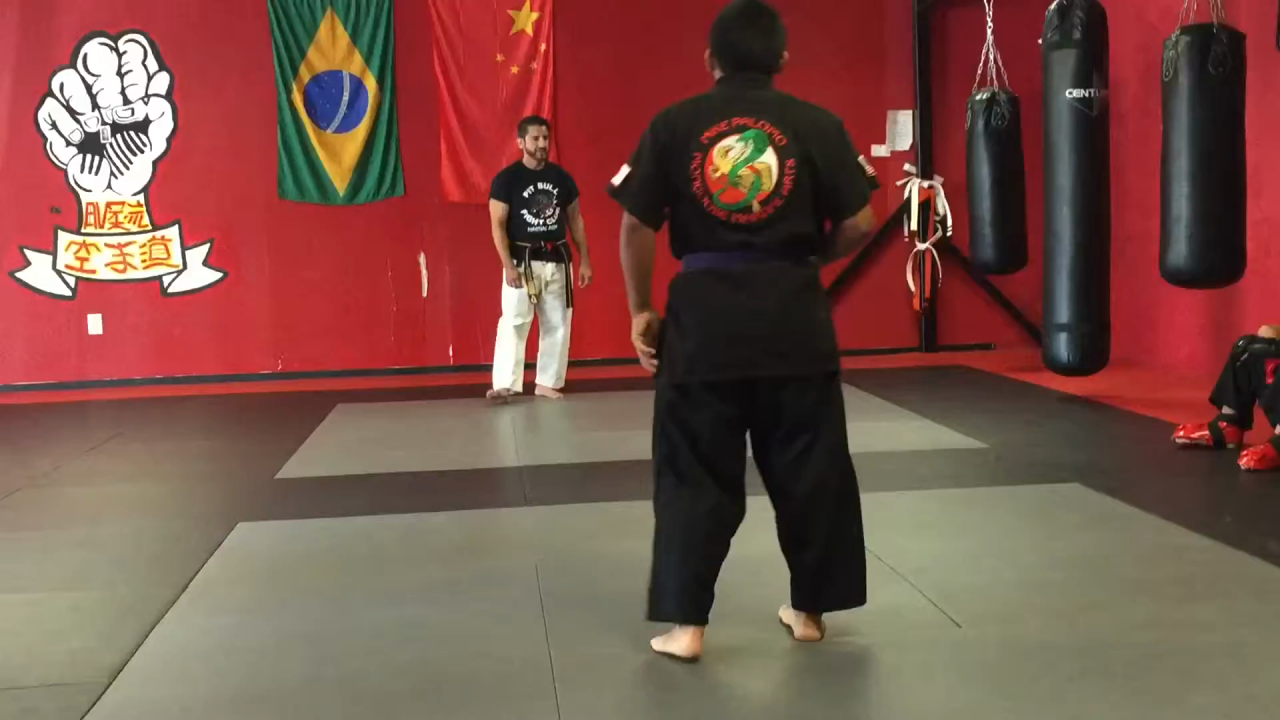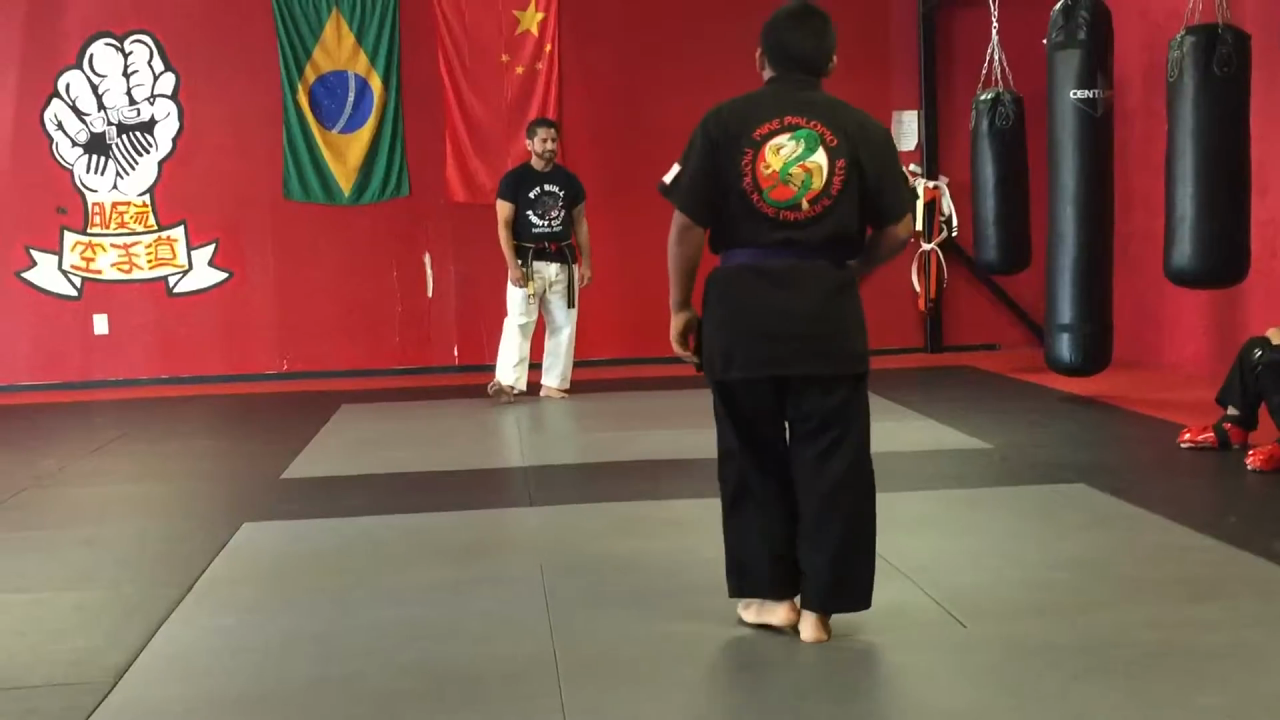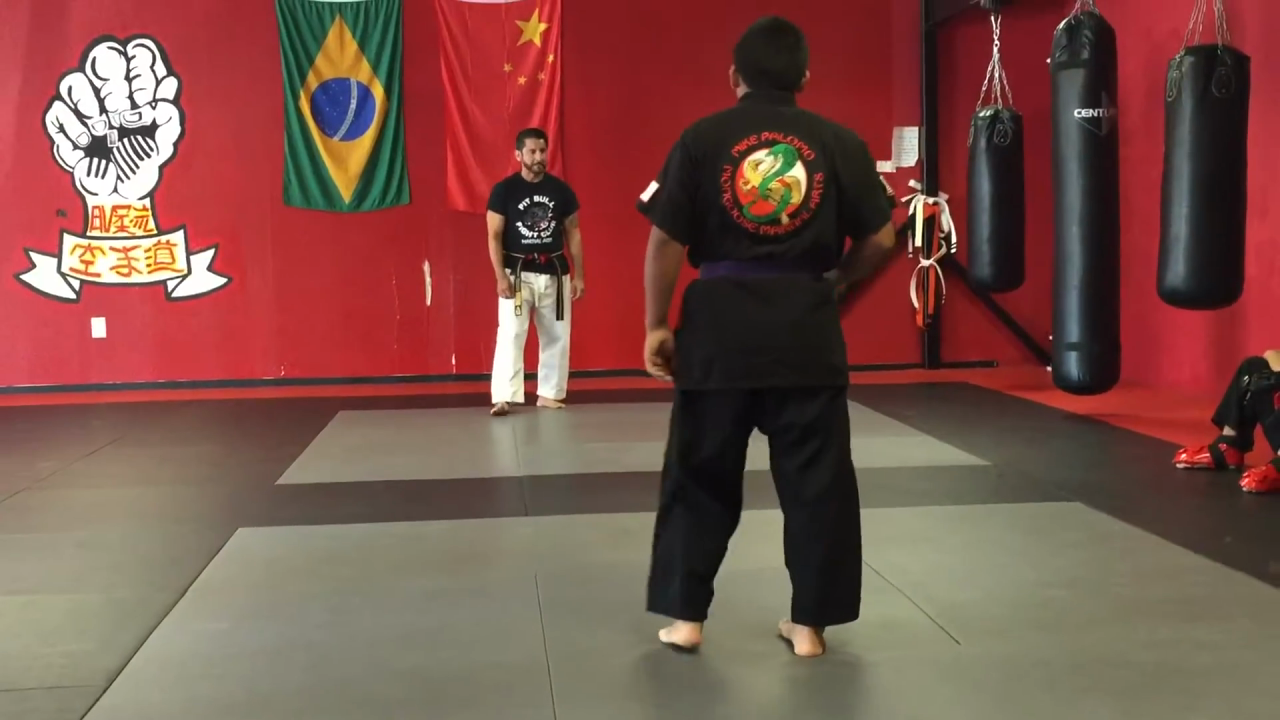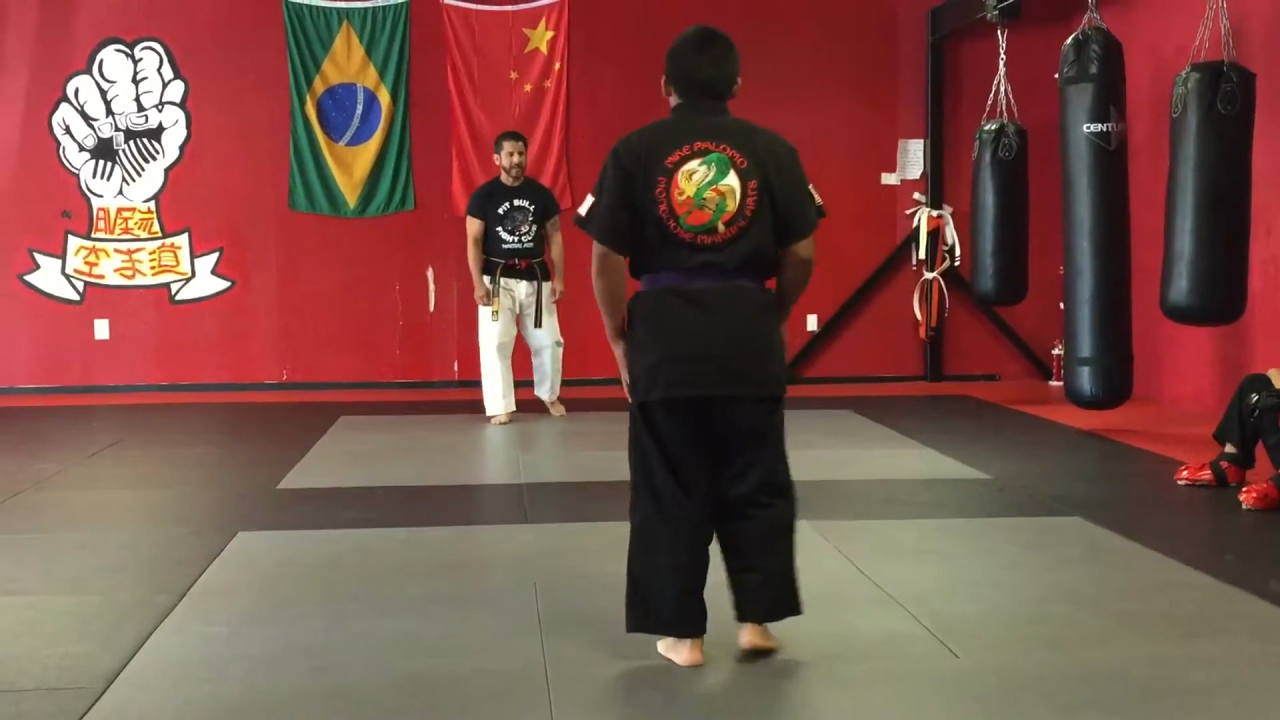
dt=0.5s
person 1, frame 1
left shoulder: (674, 124)
right shoulder: (816, 123)
left elbow: (636, 225)
right elbow: (858, 223)
left wrist: (640, 308)
left hip: (703, 310)
right hip: (793, 311)
left knee: (694, 472)
right knee: (810, 468)
left ankle: (684, 622)
right ankle: (808, 608)
person 1, frame 2
left shoulder: (724, 121)
right shoulder: (862, 129)
left elbow: (686, 225)
right elbow: (896, 232)
left wrist: (681, 307)
left hip: (742, 307)
right hip: (827, 310)
left knee: (752, 463)
right knee: (832, 464)
left ankle: (772, 594)
right ankle: (818, 607)
person 1, frame 3
left shoulder: (701, 138)
right shoulder: (839, 142)
left elbow: (664, 240)
right elbow: (879, 240)
left wrist: (656, 325)
left hip: (717, 320)
right hip: (805, 324)
left knee: (700, 478)
right knee: (818, 479)
left ankle: (685, 615)
right ankle: (811, 622)
person 1, frame 4
left shoulder: (635, 150)
right shoulder: (772, 149)
left elbow: (607, 255)
right elbow: (801, 252)
left wrist: (620, 336)
left hip: (664, 332)
right hip: (748, 332)
left knee: (669, 490)
right knee: (756, 483)
left ankle: (681, 631)
right ankle: (756, 619)
person 2, frame 1
left shoulder: (562, 177)
right shoulder: (506, 179)
left elbow: (575, 220)
right elbow: (497, 225)
left wrist: (584, 260)
right wrist: (508, 265)
left hip: (558, 260)
right hip: (523, 261)
left knee: (557, 325)
right knee: (514, 323)
left ankle: (547, 383)
right ankle: (504, 385)
person 2, frame 2
left shoulder: (569, 180)
right shoulder: (514, 179)
left elbow: (580, 222)
right elbow: (504, 225)
left wrist: (585, 262)
right wrist: (513, 265)
left hip: (563, 261)
right hip: (528, 261)
left knee: (563, 325)
right knee: (519, 321)
left ankle: (553, 384)
right ankle: (507, 382)
person 2, frame 3
left shoulder: (561, 190)
right shoulder: (504, 190)
left elbow: (573, 233)
right elbow: (494, 236)
left wrist: (578, 274)
right wrist: (501, 276)
left hip: (554, 272)
right hip: (517, 272)
left knee: (556, 336)
right knee: (510, 334)
left ankle: (549, 393)
right ankle: (504, 398)
person 2, frame 4
left shoulder: (542, 194)
right shoulder: (484, 195)
left elbow: (554, 237)
right elbow: (474, 241)
left wrist: (558, 278)
right wrist: (478, 283)
left hip: (536, 277)
right hip: (498, 278)
left knee: (548, 342)
right knee: (495, 344)
left ankle: (549, 395)
right ankle: (500, 408)
